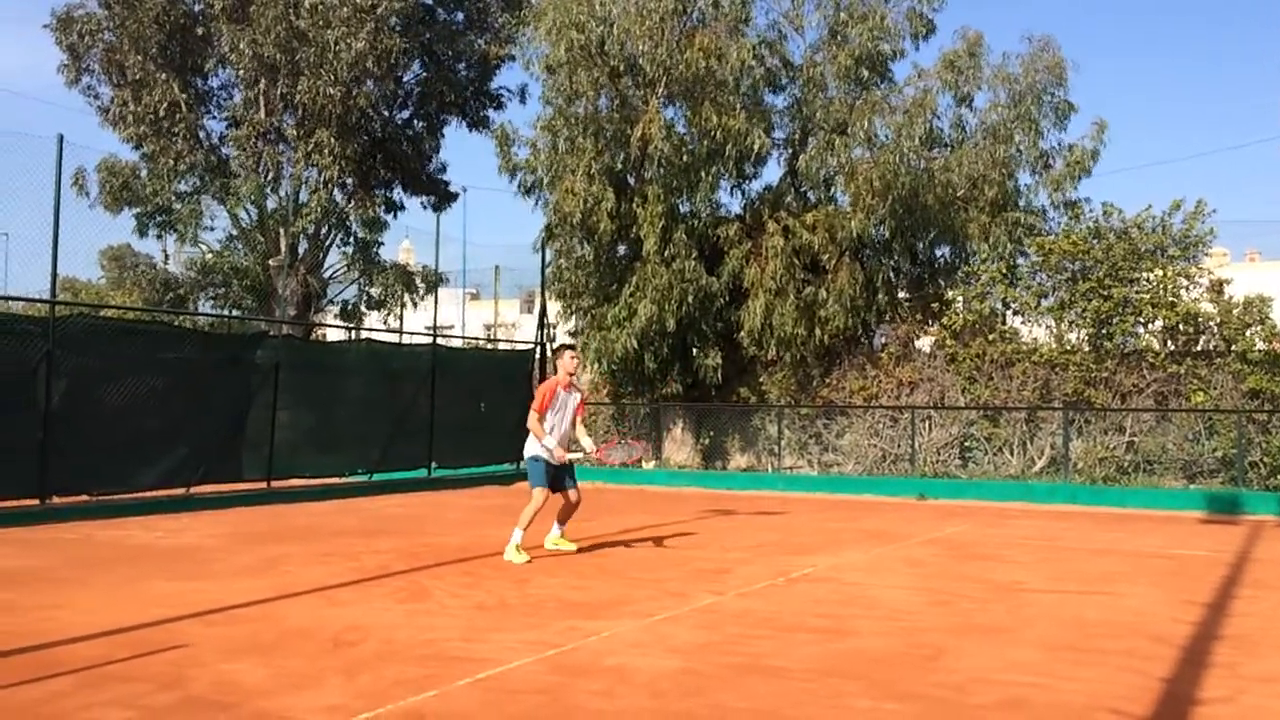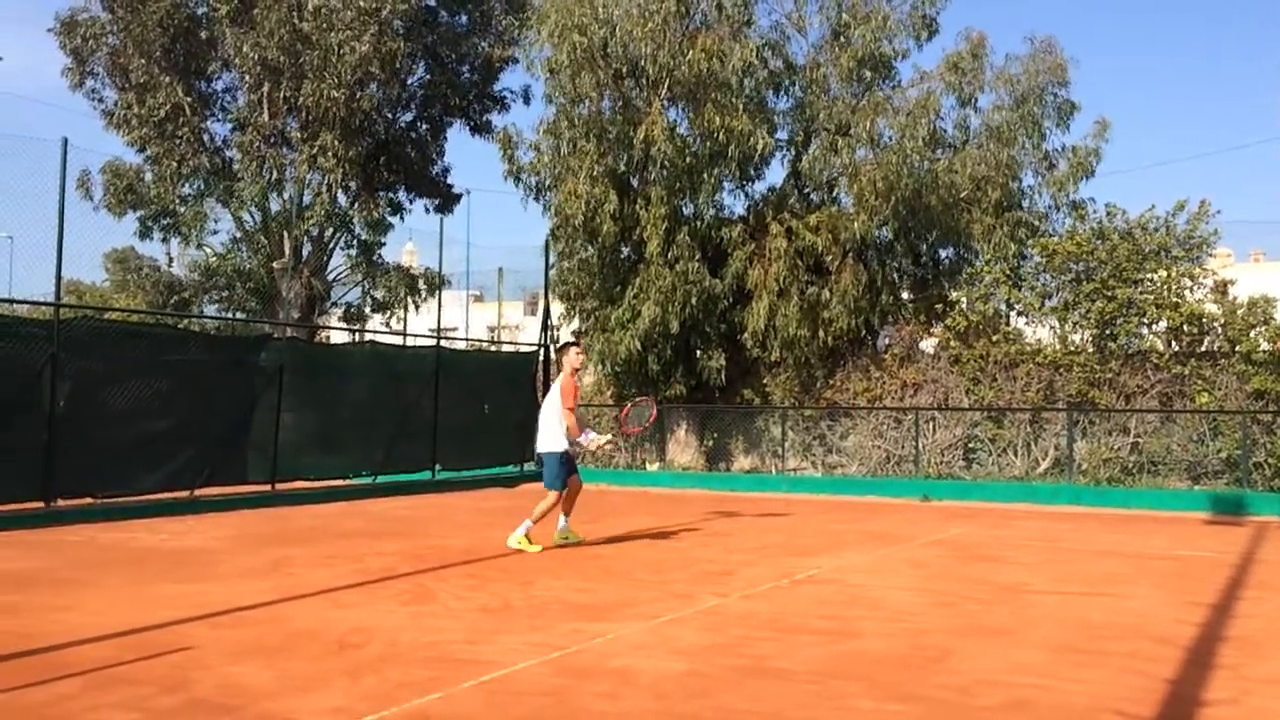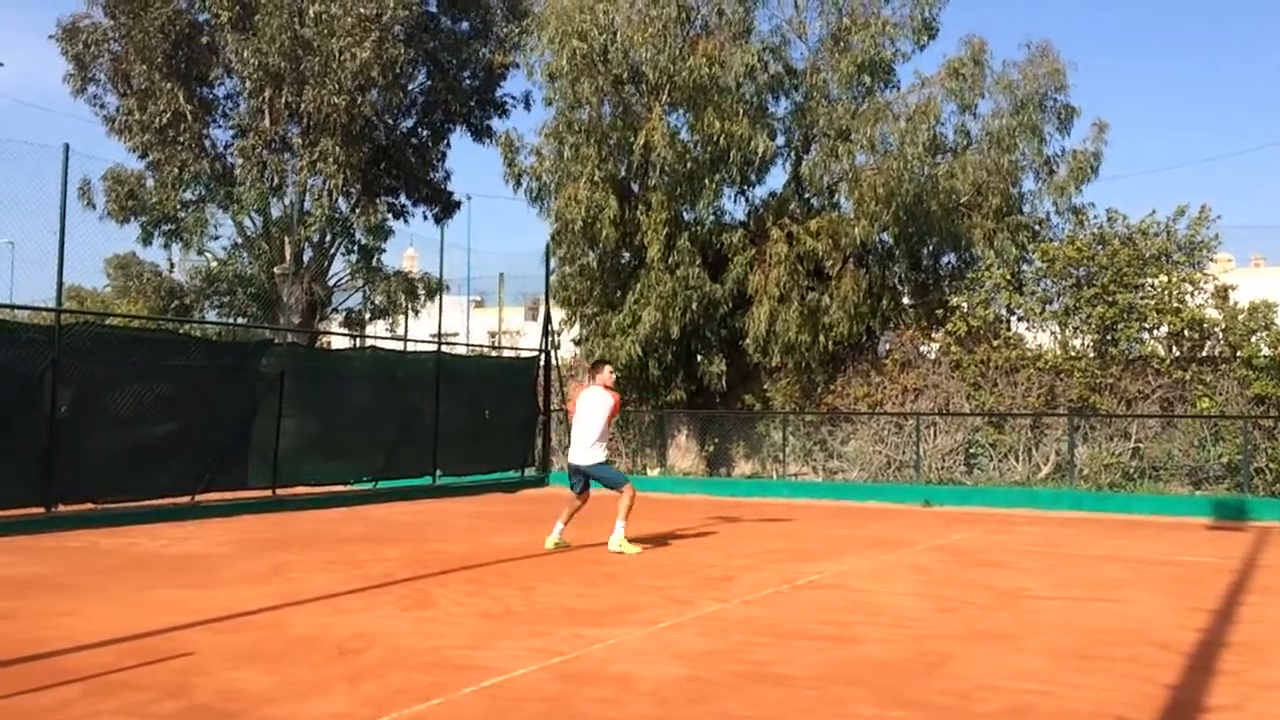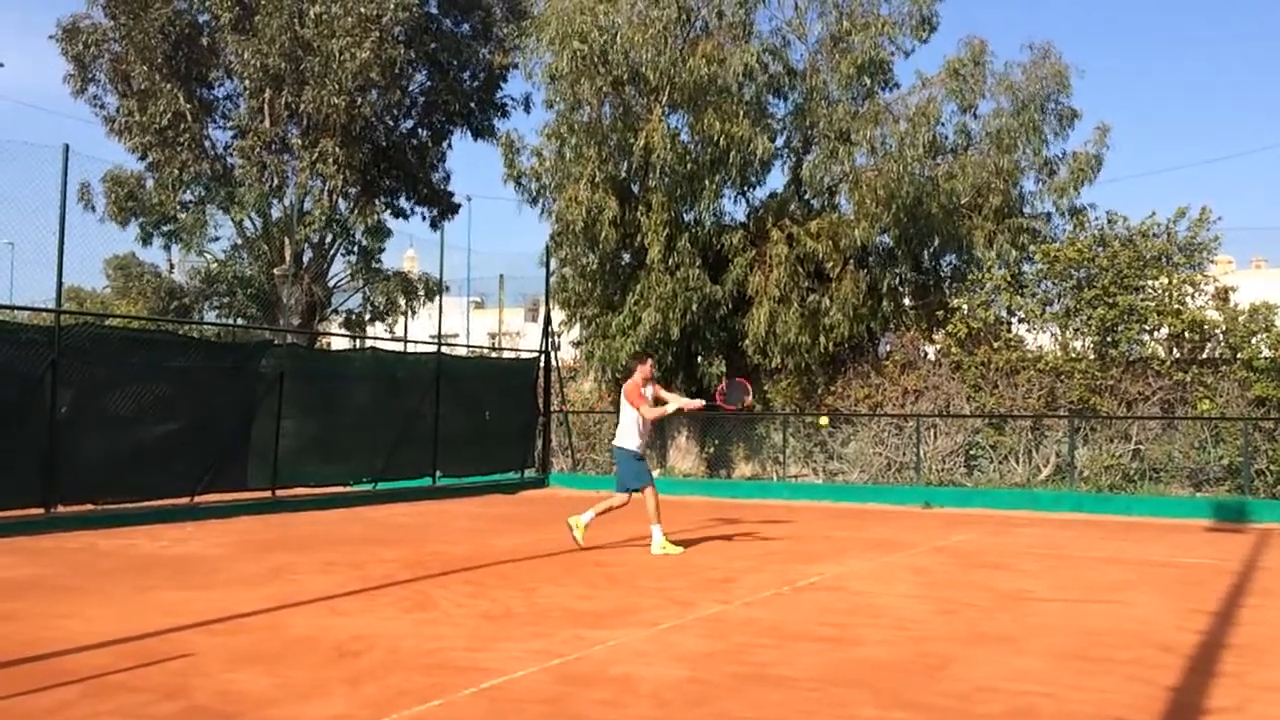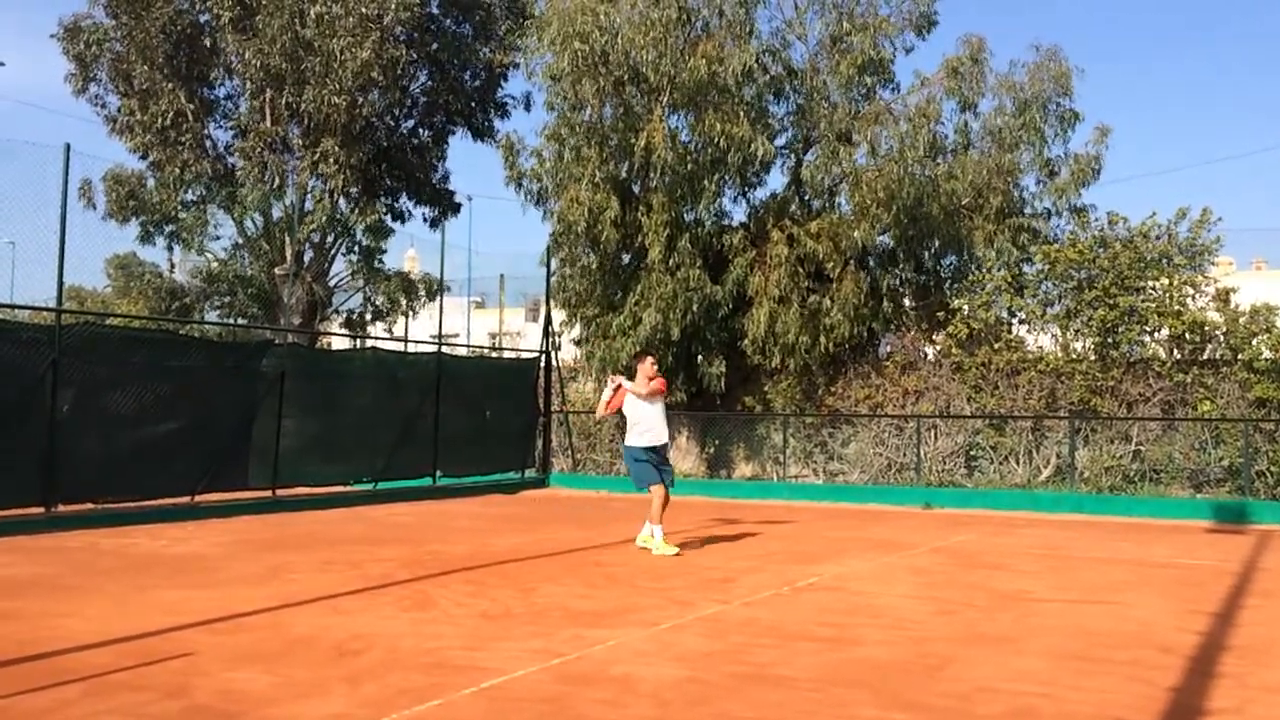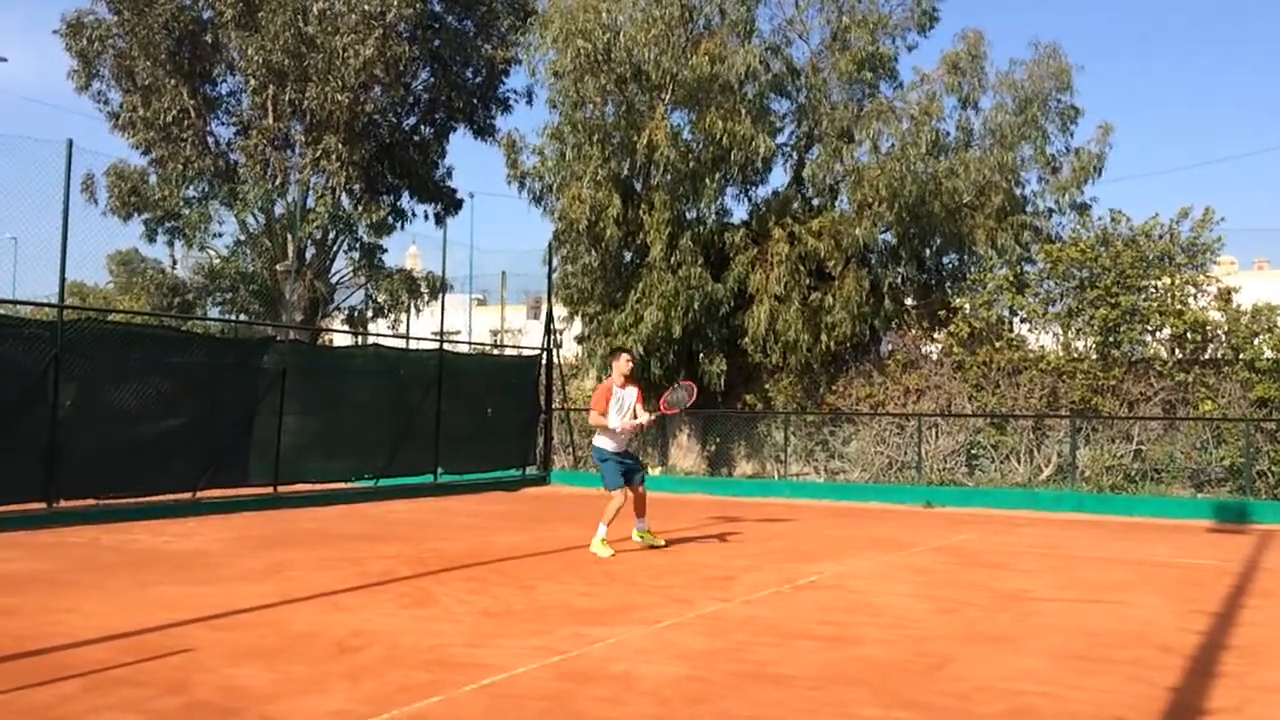
dt=0.4s
person 1, frame 1
left shoulder: (578, 393)
right shoulder: (548, 388)
left elbow: (578, 426)
right elbow: (532, 422)
left wrist: (588, 444)
right wrist: (553, 447)
left hip: (560, 455)
right hip: (538, 453)
left knee: (574, 498)
right knee: (540, 498)
left ankle: (555, 536)
right ankle: (513, 546)
person 1, frame 2
left shoulder: (566, 382)
right shoulder: (569, 383)
left elbow: (571, 419)
right elbow: (569, 420)
left wrist: (593, 436)
right wrist: (588, 440)
left hip: (557, 446)
right hip: (552, 447)
left knee: (575, 484)
right knee: (554, 496)
left ankle: (564, 530)
right ankle: (518, 536)
person 1, frame 3
left shoulder: (580, 393)
right shoulder: (613, 398)
left hip: (573, 458)
right hip: (594, 459)
left knee: (581, 497)
right knee: (628, 491)
left ankle: (555, 537)
right ankle: (617, 538)
person 1, frame 4
left shoulder: (647, 385)
right shoulder: (631, 388)
left elbow: (665, 395)
right elbow: (650, 415)
left wrist: (687, 401)
right wrist: (674, 407)
left hip: (630, 449)
right hip: (628, 449)
left knee: (622, 497)
right knee: (649, 491)
left ankle: (580, 521)
right ankle: (659, 542)
person 1, frame 5
left shoulder: (659, 383)
right shoulder: (622, 390)
left elbow: (644, 391)
right elbow: (600, 414)
left wrist: (624, 382)
right wrist: (609, 389)
left hip: (658, 450)
right hip: (635, 450)
left knee: (664, 496)
right knee: (658, 491)
left ankle: (645, 536)
right ankle: (659, 540)
person 1, frame 6
left shoulder: (634, 388)
right shoulder: (605, 388)
left elbow: (641, 415)
right elbow: (593, 420)
left wrist: (648, 417)
right wrist: (619, 424)
left hip: (624, 450)
right hip: (604, 449)
left knee: (639, 491)
right knee: (620, 495)
left ankle: (641, 532)
right ankle: (599, 540)
